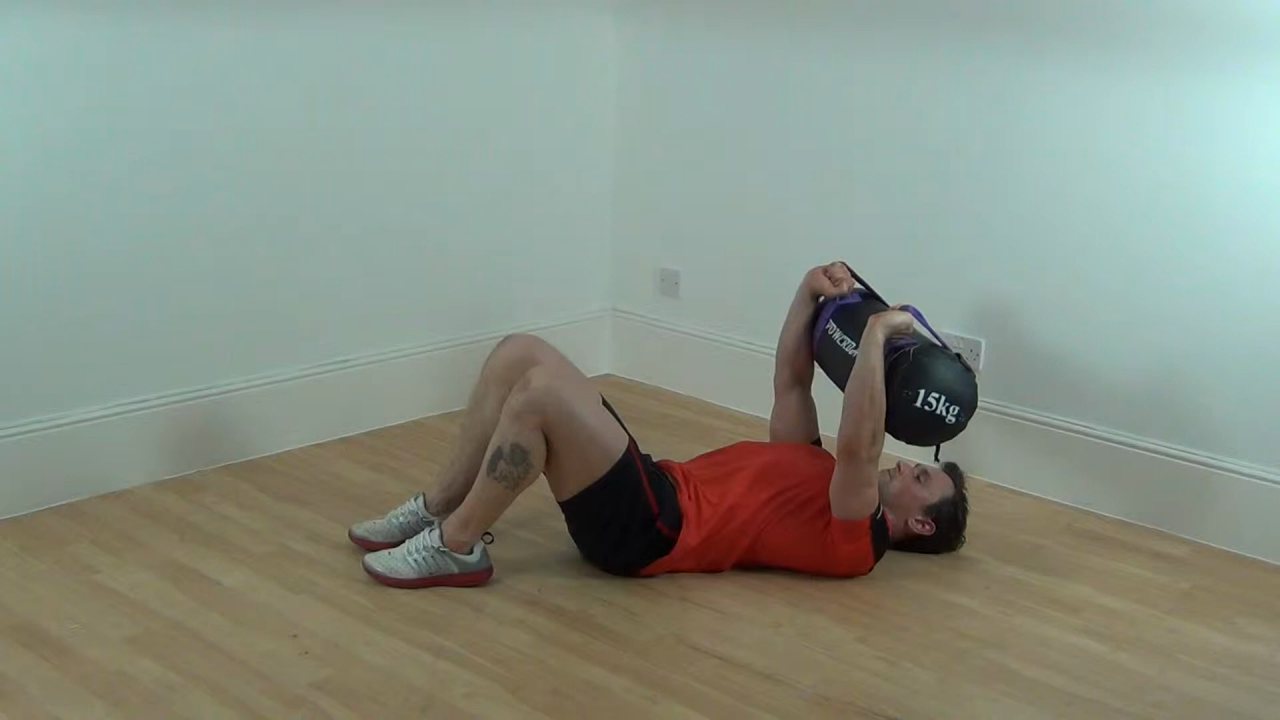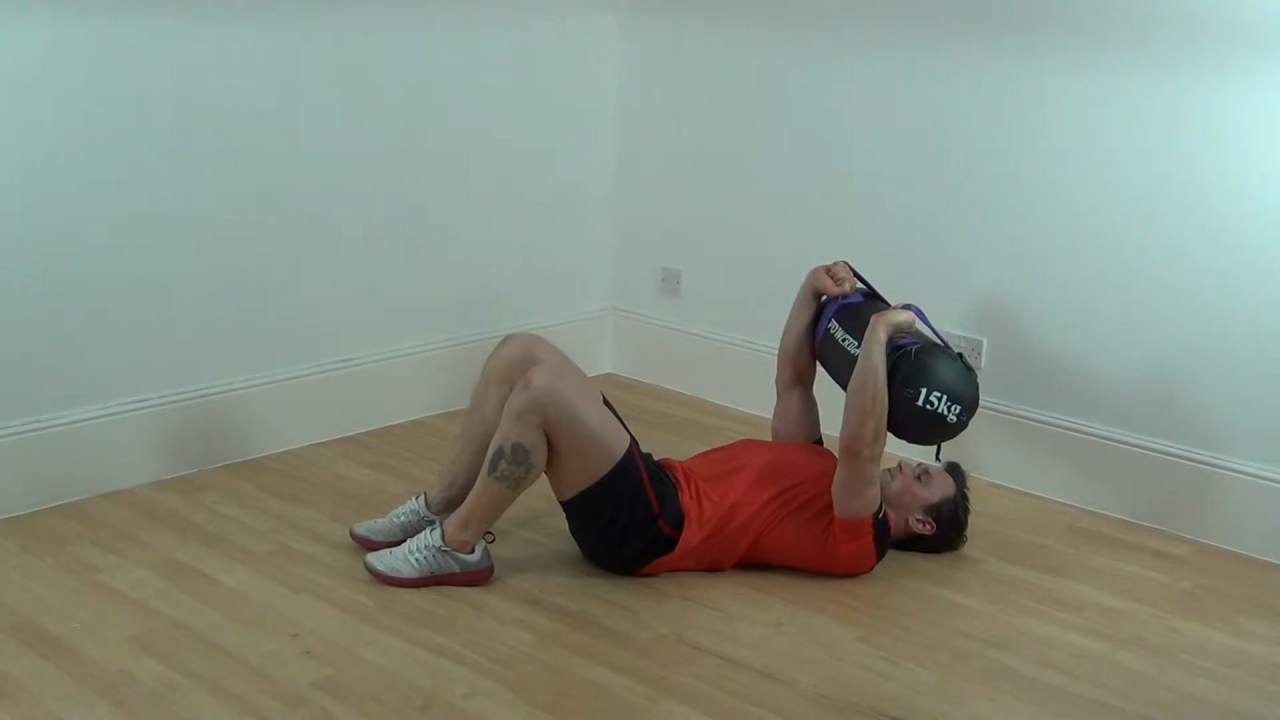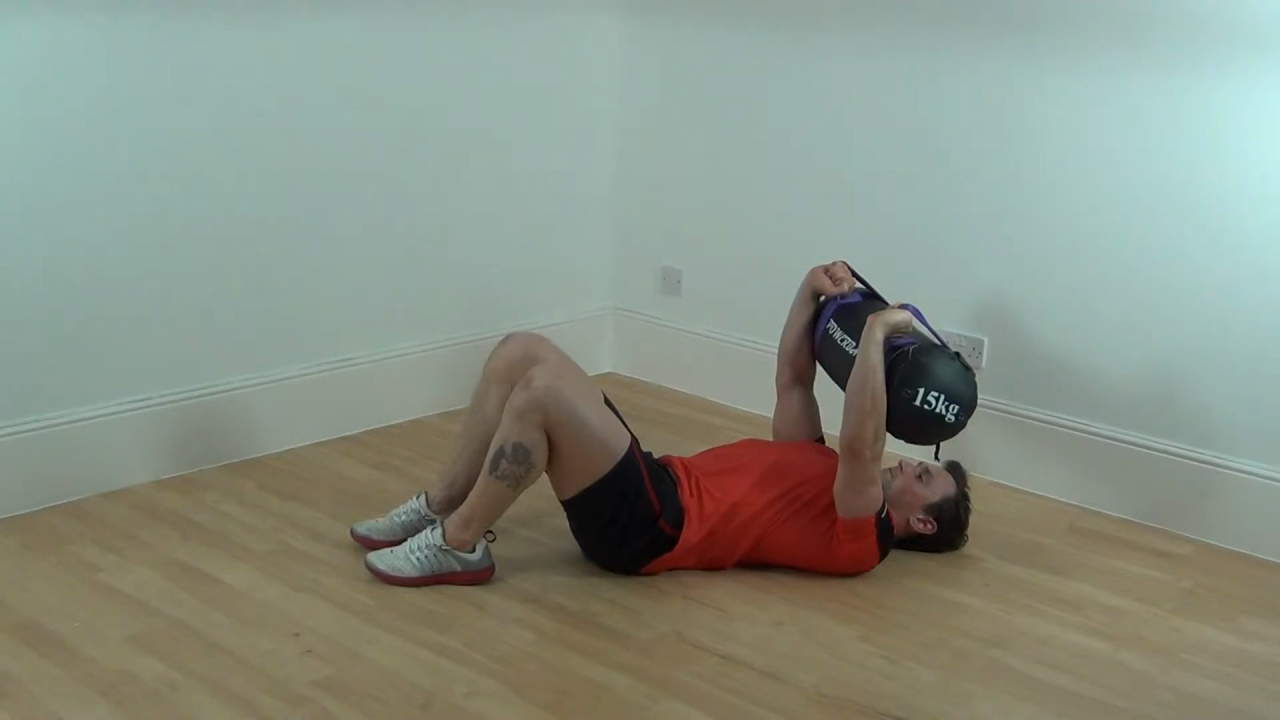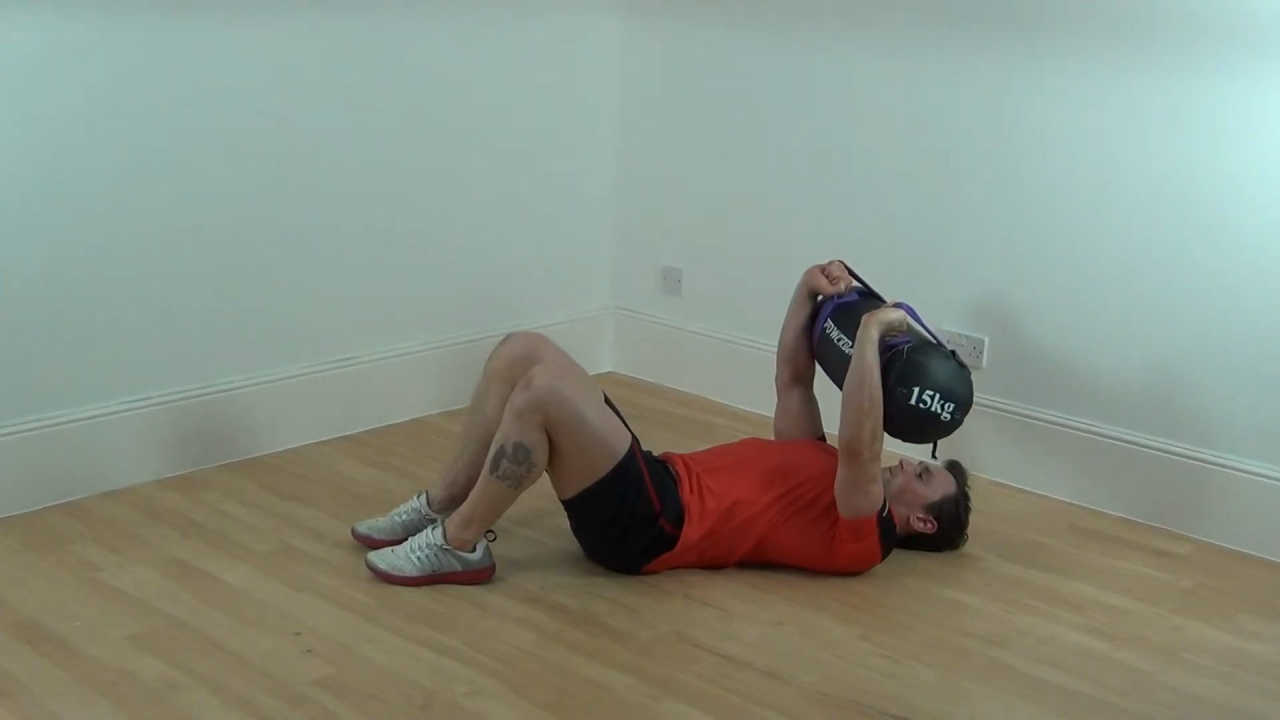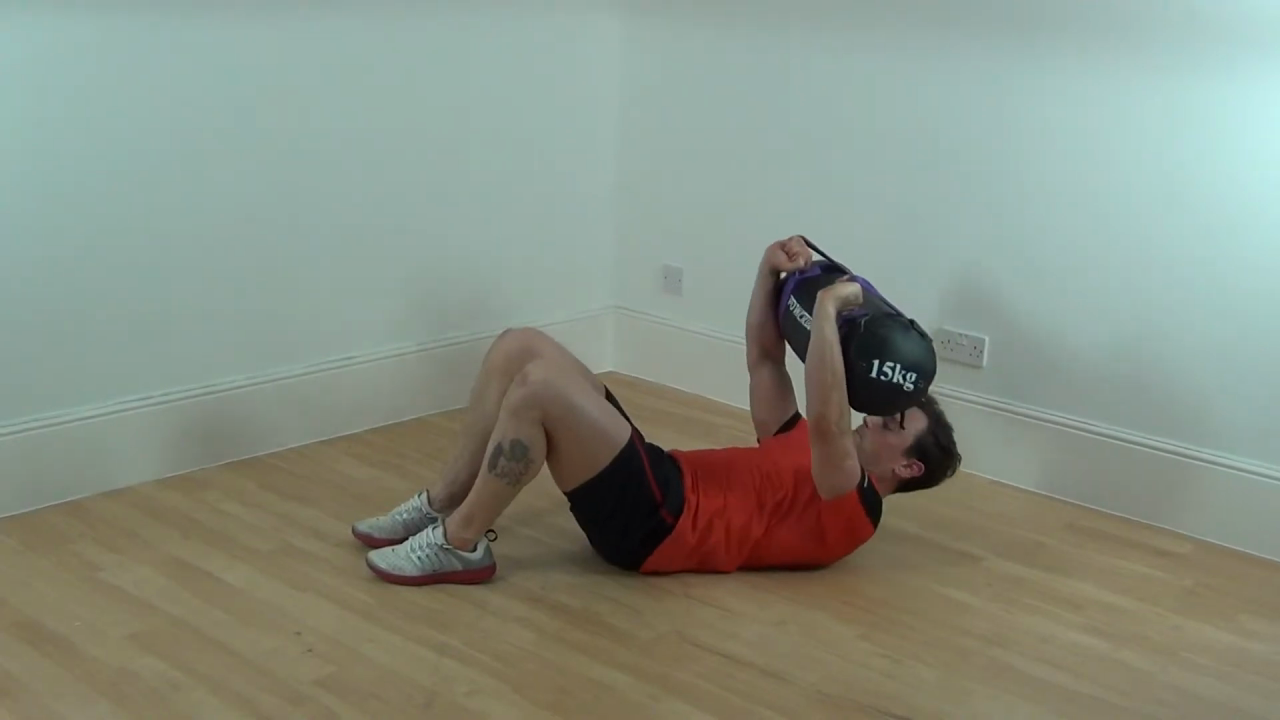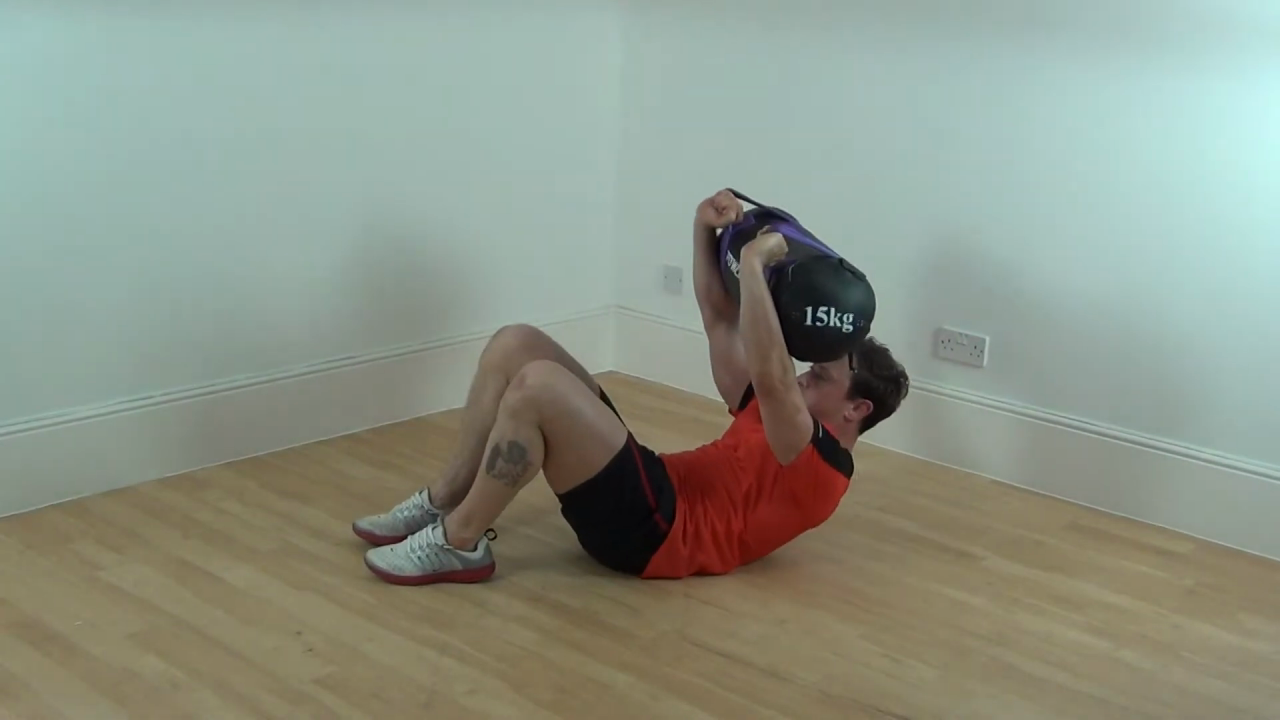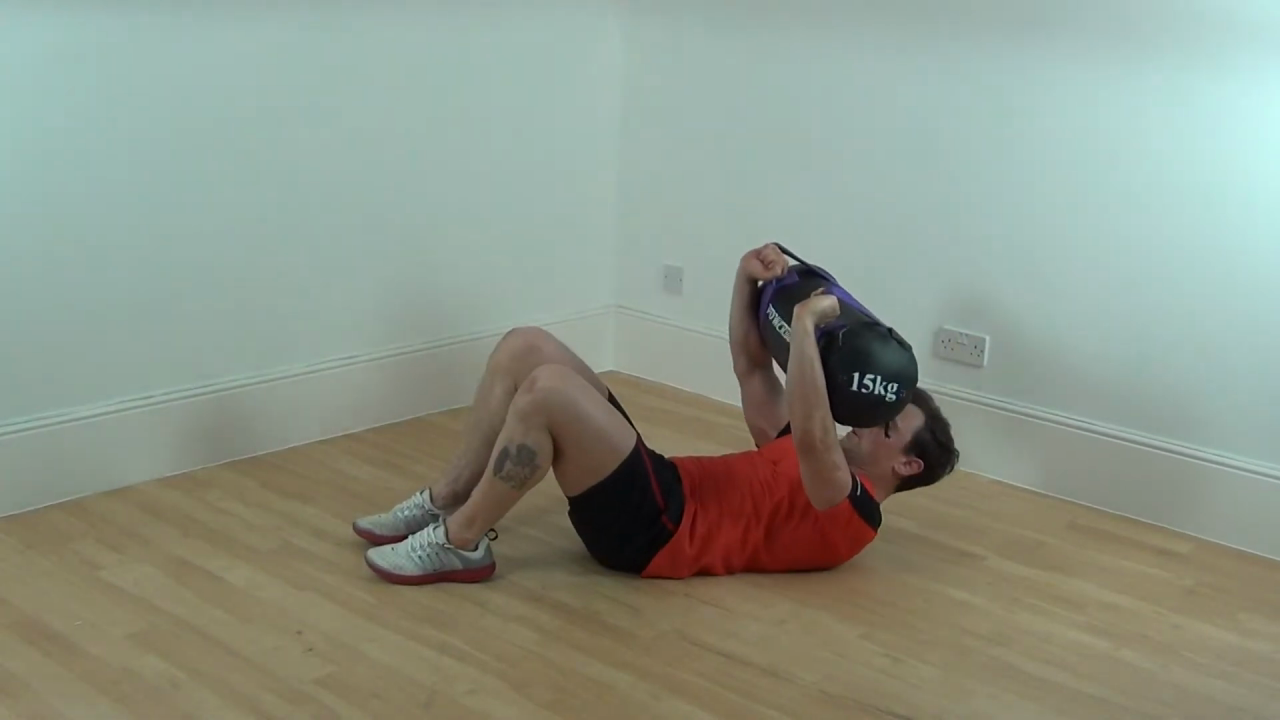
dt=0.7s
person 1, frame 1
left shoulder: (854, 539)
right shoulder: (821, 475)
left elbow: (859, 448)
right elbow: (790, 381)
left wrist: (876, 336)
right wrist: (811, 292)
left hip: (647, 528)
right hip: (649, 490)
left knee: (539, 389)
right knee: (519, 353)
left ankle: (456, 546)
right ankle: (437, 508)
person 1, frame 2
left shoulder: (855, 539)
right shoulder: (823, 477)
left elbow: (860, 445)
right elbow: (792, 381)
left wrist: (878, 334)
right wrist: (813, 290)
left hip: (648, 527)
right hip: (652, 486)
left knee: (541, 389)
right knee: (520, 352)
left ankle: (457, 545)
right ankle: (439, 507)
person 1, frame 3
left shoulder: (857, 537)
right shoulder: (825, 474)
left elbow: (861, 444)
right elbow: (792, 380)
left wrist: (876, 335)
right wrist: (812, 292)
left hip: (649, 526)
right hip: (653, 485)
left knee: (542, 388)
right knee: (521, 351)
left ankle: (458, 544)
right ankle: (438, 506)
person 1, frame 4
left shoulder: (859, 537)
right shoulder: (823, 471)
left elbow: (860, 444)
right elbow: (792, 380)
left wrist: (870, 335)
right wrist: (808, 290)
left hip: (647, 525)
right hip: (652, 482)
left knee: (542, 388)
right knee: (521, 350)
left ankle: (459, 544)
right ankle: (439, 505)
person 1, frame 5
left shoulder: (850, 510)
right shoulder: (809, 452)
left elbow: (829, 418)
right elbow: (763, 360)
left wrist: (827, 308)
right wrist: (771, 270)
left hip: (654, 524)
right hip: (654, 483)
left knee: (538, 383)
right knee: (520, 347)
left ankle: (459, 545)
right ankle: (440, 505)
person 1, frame 6
left shoulder: (820, 467)
right shoulder: (775, 417)
left elbow: (770, 373)
right elbow: (720, 321)
left wrist: (754, 263)
right wrist: (704, 228)
left hip: (649, 528)
right hip: (641, 489)
left knee: (535, 386)
right knee: (514, 344)
left ankle: (458, 544)
right ankle: (441, 502)
person 1, frame 7
left shoulder: (850, 515)
right shoulder: (819, 466)
left elbow: (812, 434)
right elbow: (751, 368)
left wrist: (806, 321)
right wrist: (747, 277)
left hip: (654, 529)
right hip: (652, 490)
left knee: (545, 389)
right knee: (524, 347)
left ankle: (460, 543)
right ankle: (444, 502)
